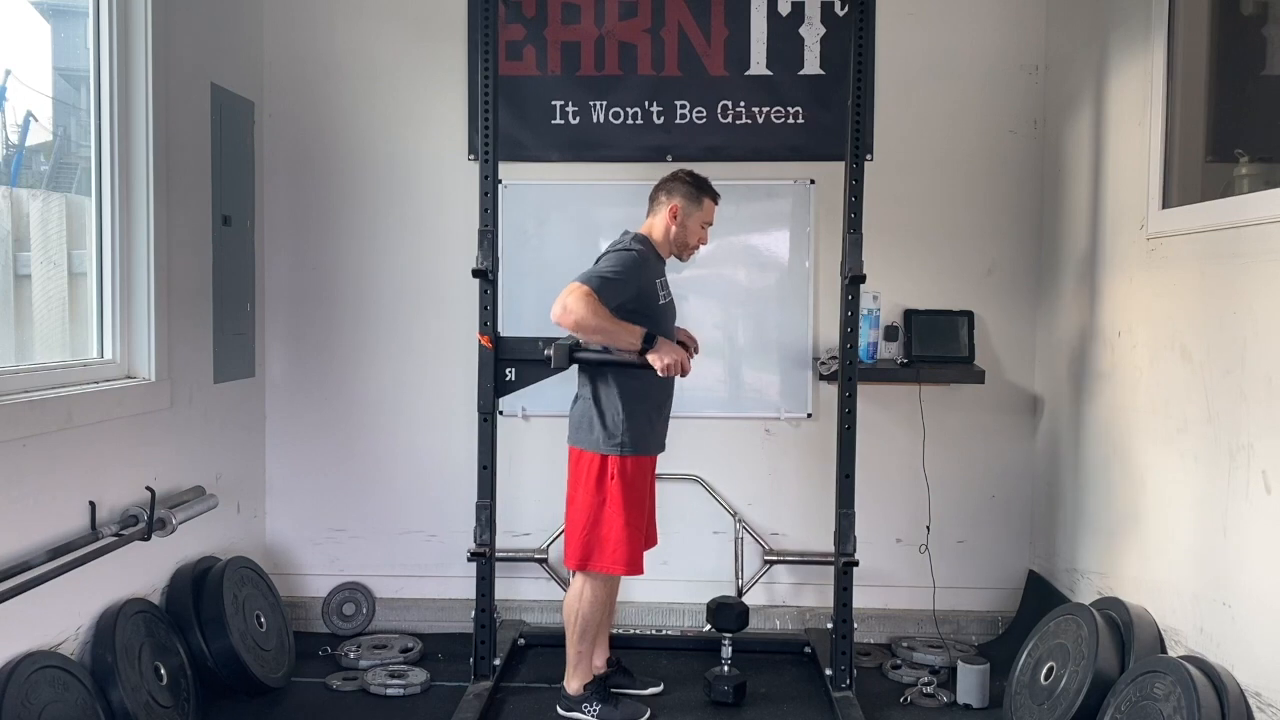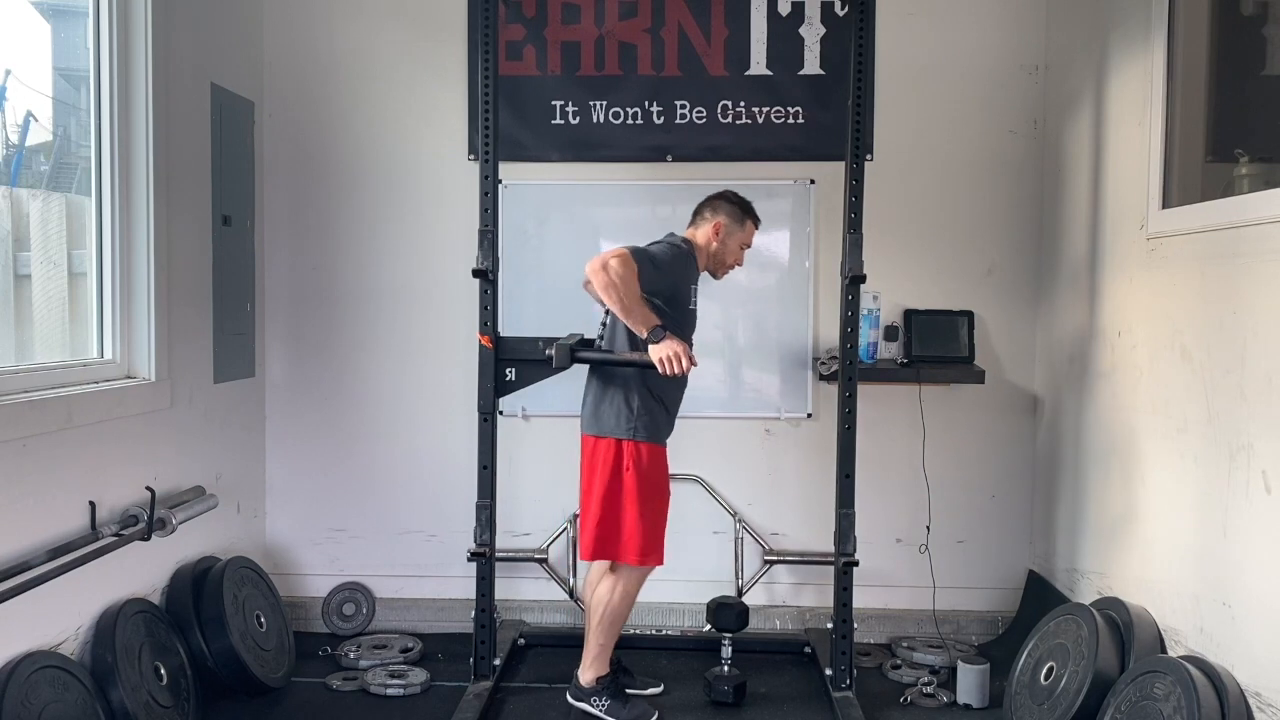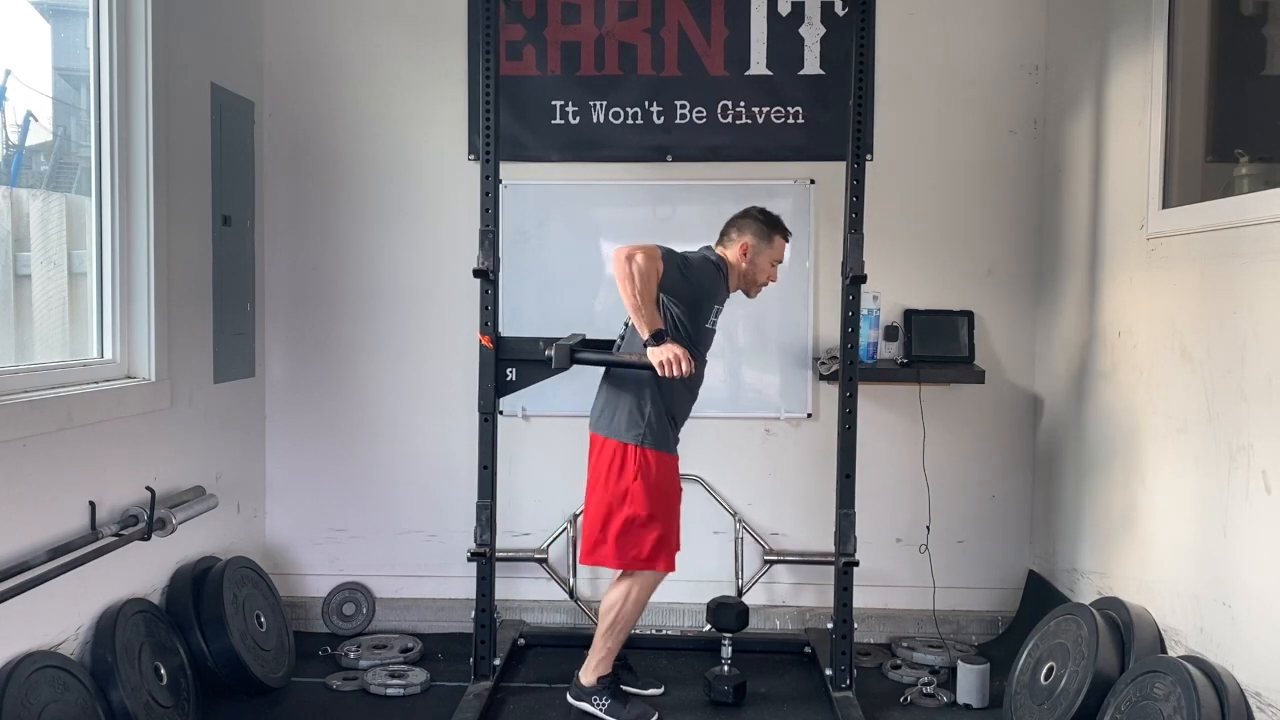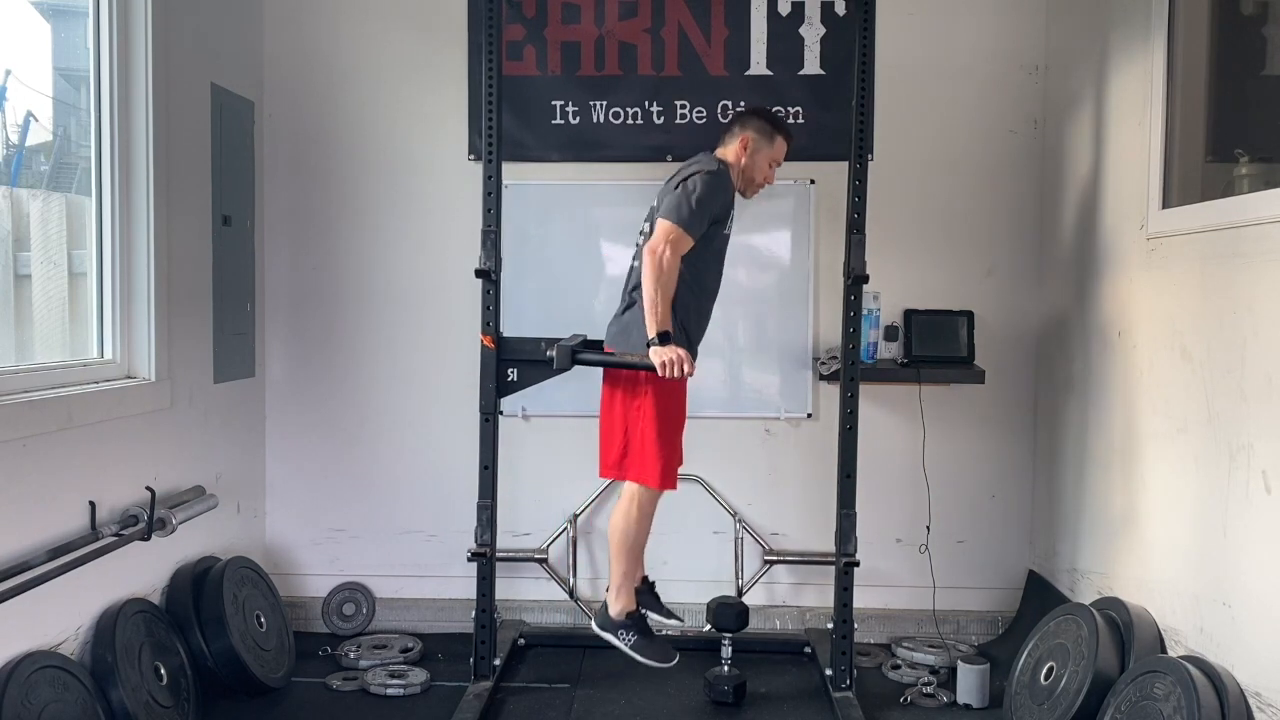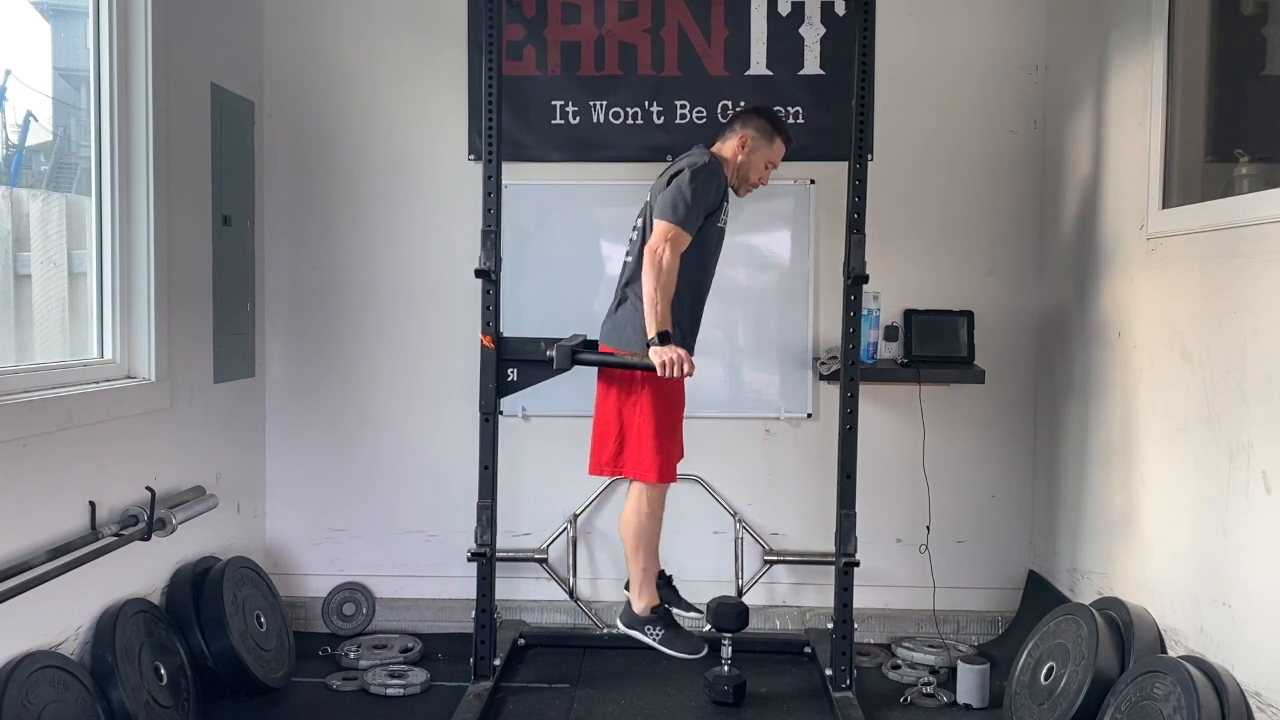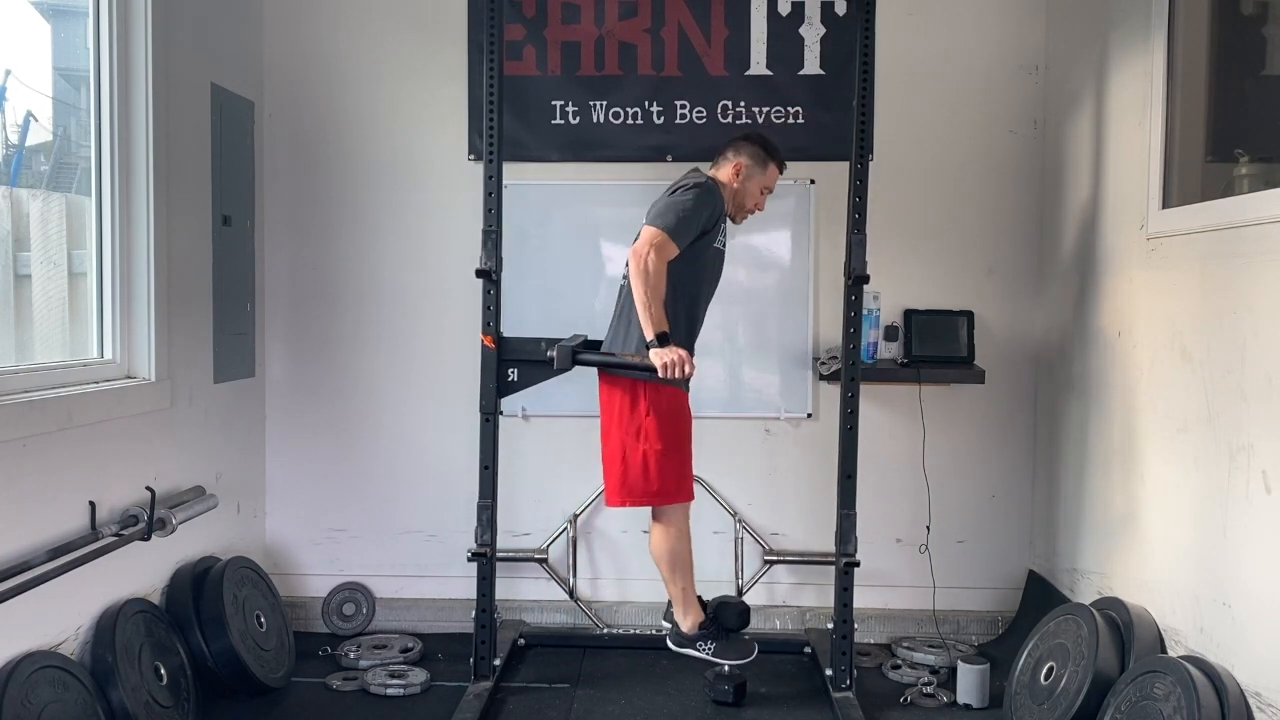
dt=0.4s
person 1, frame 1
left shoulder: (646, 261)
right shoulder: (632, 257)
right elbow: (567, 311)
left wrist: (667, 332)
right wrist: (650, 341)
left hip: (630, 436)
right hip: (611, 437)
left knee: (611, 561)
right knee: (598, 566)
left ankle: (600, 664)
person 1, frame 2
left shoulder: (675, 264)
right shoulder: (675, 257)
left elbow: (594, 281)
right elbow: (604, 268)
right wrist: (655, 334)
left hip: (624, 424)
right hip: (626, 428)
left knee: (611, 555)
right knee: (629, 559)
left ankle: (600, 663)
person 1, frame 3
left shoulder: (707, 281)
right shoulder: (704, 270)
right elbow: (631, 259)
right wrist: (655, 339)
left hip: (645, 431)
right hip: (635, 433)
left knee: (642, 561)
right knee: (646, 564)
left ankle: (608, 660)
person 1, frame 4
left shoulder: (705, 183)
right shoulder: (709, 179)
right elbow: (660, 254)
right wrist: (660, 339)
left hip: (654, 350)
right hip: (649, 353)
left knee: (647, 480)
right knee: (644, 482)
left ankle: (633, 583)
right ankle: (618, 611)
person 1, frame 5
left shoulder: (702, 182)
right shoulder: (701, 173)
right elbow: (659, 250)
right wrist: (660, 339)
left hip: (651, 346)
right hip: (643, 349)
left knee: (655, 475)
right knee: (650, 478)
left ankle: (649, 579)
right ankle: (643, 608)
person 1, frame 6
left shoulder: (704, 209)
right shoulder: (701, 194)
right elbow: (645, 254)
right wrist: (659, 341)
left hip: (653, 367)
right hip: (645, 370)
left knee: (670, 498)
right knee: (669, 501)
left ankle: (684, 604)
right ankle: (690, 625)
